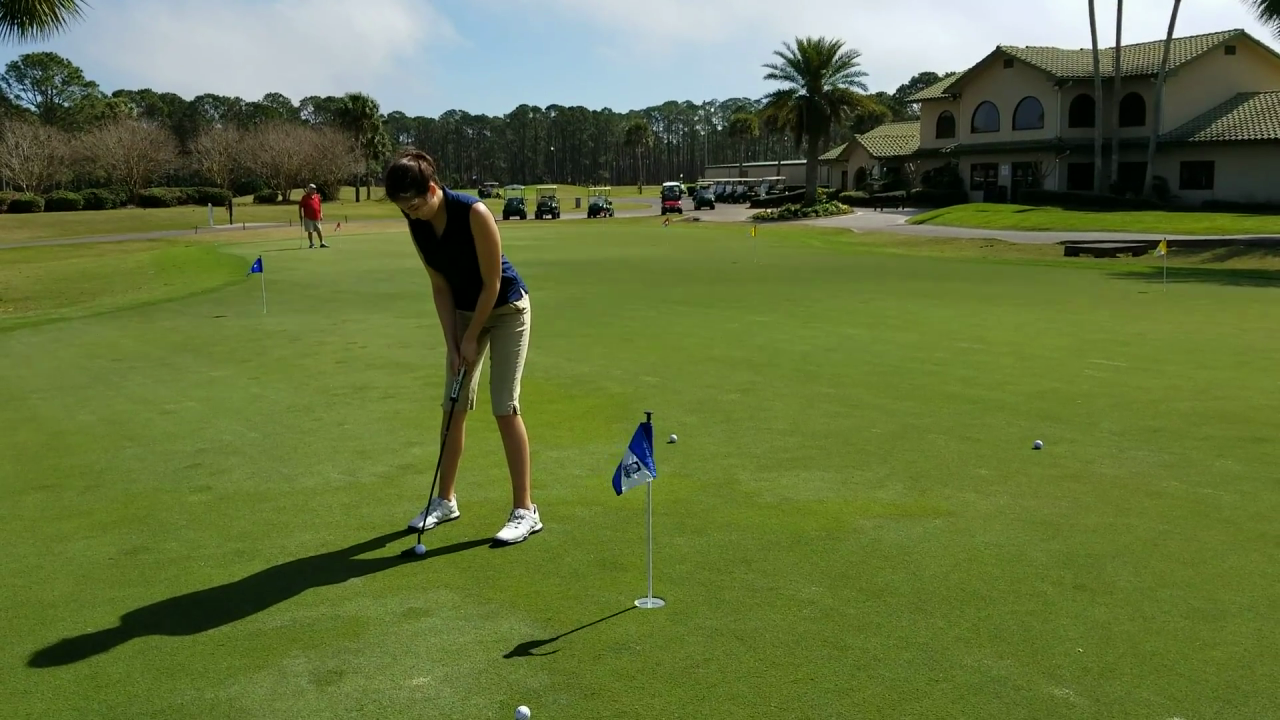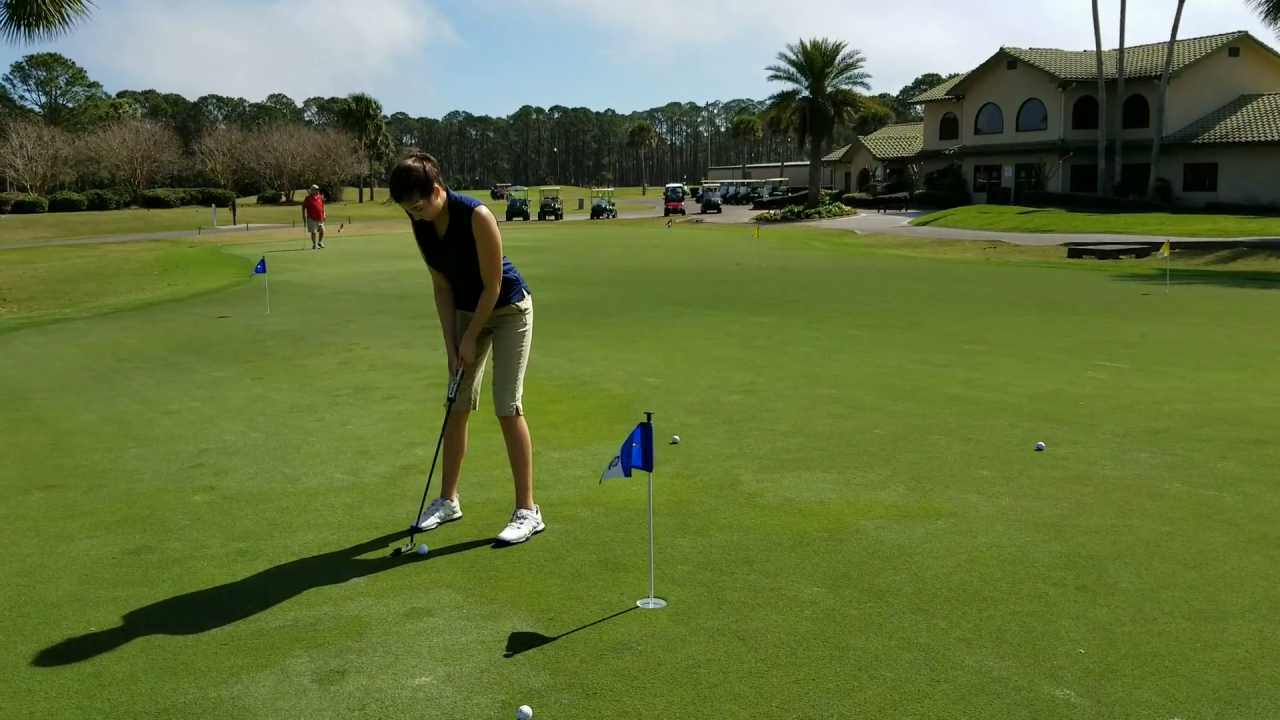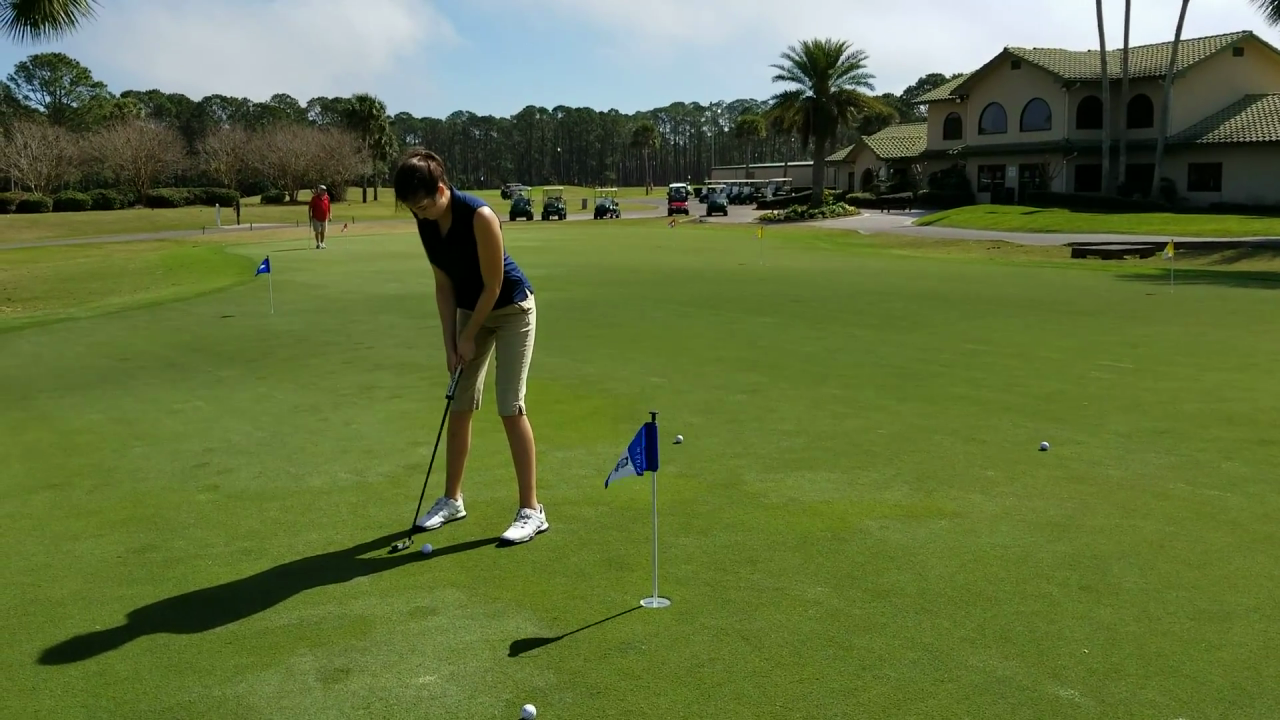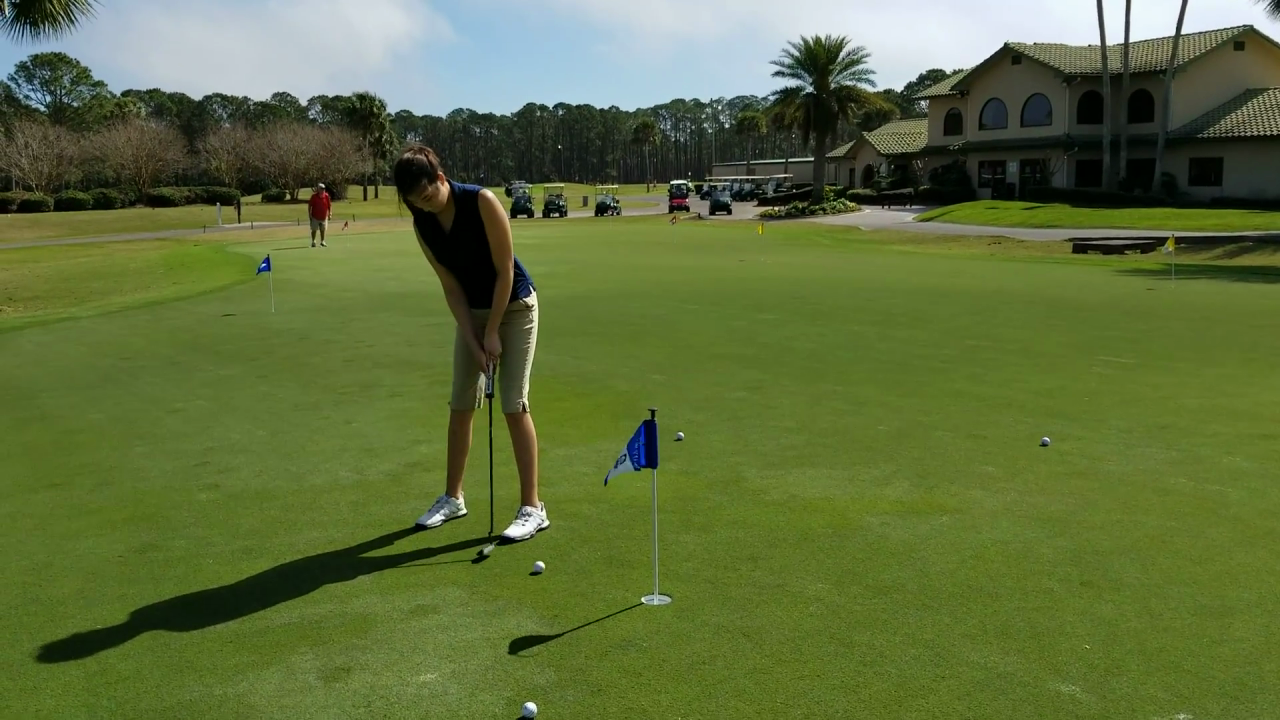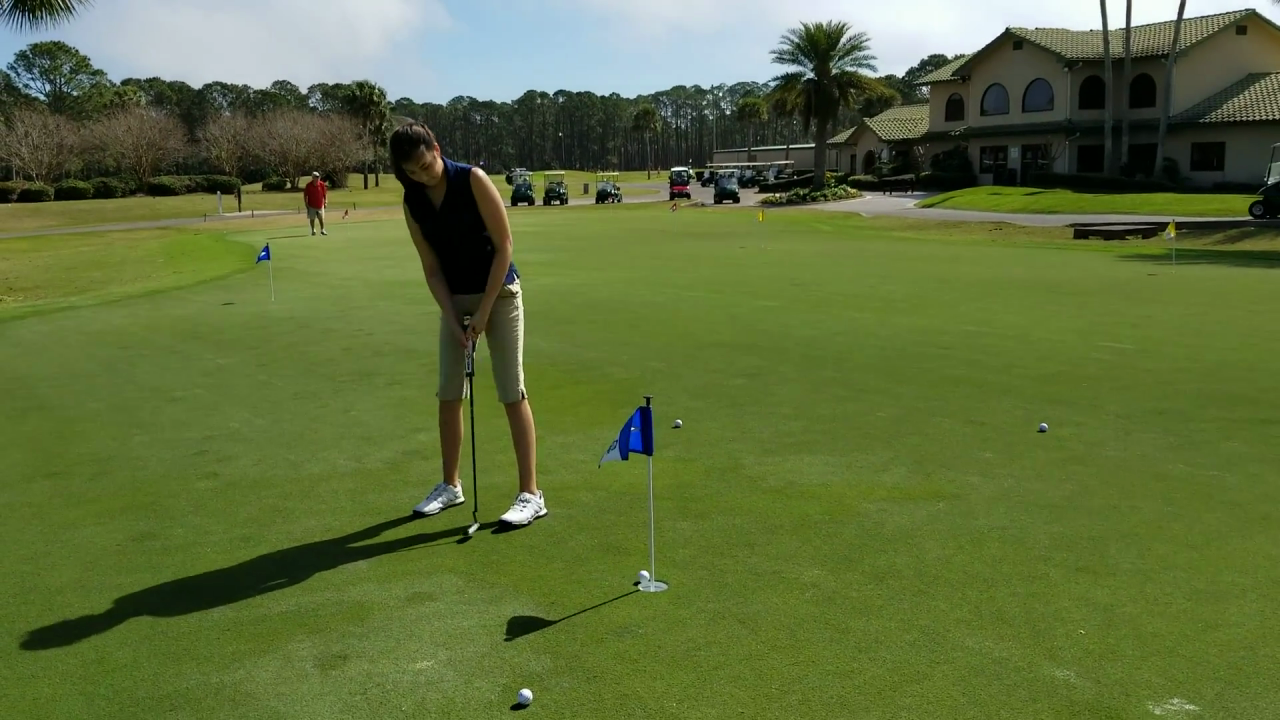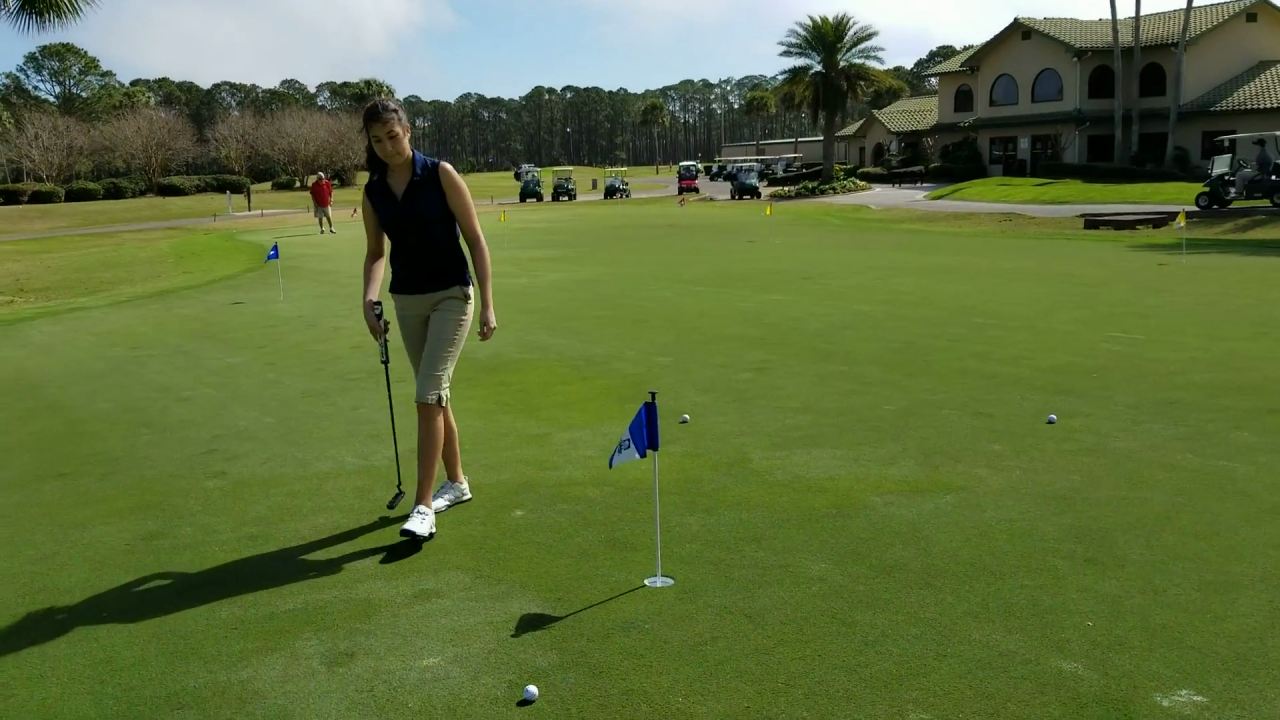
dt=0.5s
person 1, frame 1
left shoulder: (474, 213)
right shoulder: (417, 226)
left elbow: (492, 283)
right elbow: (441, 287)
left wrist: (471, 339)
right wrist: (452, 343)
left hip: (505, 308)
right hip: (465, 311)
left knee: (504, 407)
right knee: (453, 408)
left ankle: (525, 510)
right ankle: (445, 499)
person 1, frame 2
left shoulder: (476, 215)
right shoulder: (421, 226)
left elbow: (493, 286)
right elbow: (442, 287)
left wrist: (470, 340)
right wrist: (451, 344)
left hip: (508, 309)
right hip: (467, 311)
left knee: (507, 407)
right knee: (456, 407)
left ankle: (528, 510)
right ankle: (448, 499)
person 1, frame 3
left shoulder: (479, 215)
right shoulder: (425, 223)
left elbow: (493, 285)
right elbow: (444, 284)
left wrist: (468, 338)
right wrist: (450, 342)
left hip: (511, 308)
right hip: (469, 310)
left knee: (510, 406)
right knee: (458, 406)
left ankle: (532, 510)
right ankle: (452, 499)
person 1, frame 4
left shoulder: (482, 201)
right shoulder: (423, 223)
left elbow: (505, 270)
right elbow: (451, 285)
left wrist: (493, 332)
right wrist: (474, 341)
left hip: (514, 304)
right hip: (472, 309)
left knee: (513, 404)
right knee: (461, 404)
left ankle: (533, 507)
right ankle: (453, 497)
person 1, frame 5
left shoulder: (473, 180)
right shoulder: (412, 201)
left elbow: (503, 245)
right elbow: (432, 266)
left wrist: (484, 309)
right wrist: (452, 318)
left hip: (499, 294)
right hip: (454, 298)
left knee: (511, 392)
right knee: (449, 393)
left ankle: (531, 494)
right ankle: (450, 485)
person 1, frame 6
left shoulder: (441, 174)
right shoulder: (373, 191)
left elbow: (475, 239)
right elbow: (375, 255)
left wrist: (487, 303)
right wrist: (369, 302)
left hip: (450, 295)
right hip: (406, 300)
left knee: (428, 395)
right knee: (432, 396)
left ankle: (424, 505)
right ankle: (456, 481)
